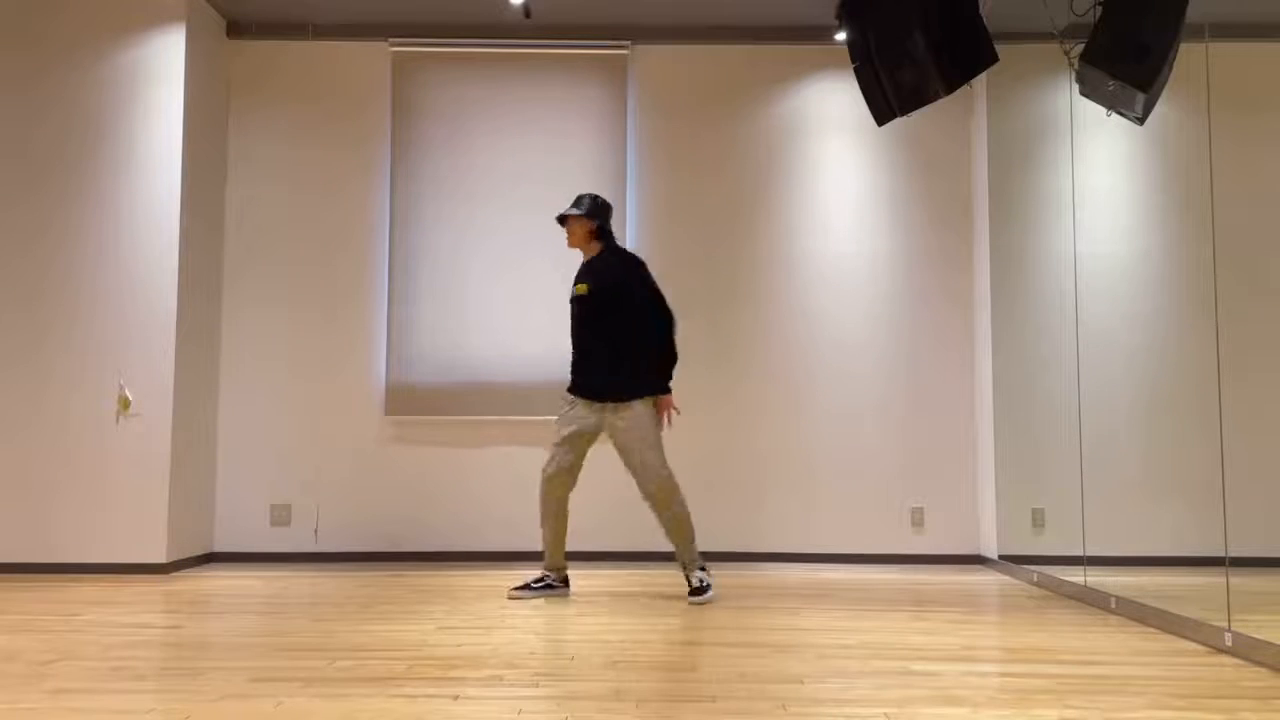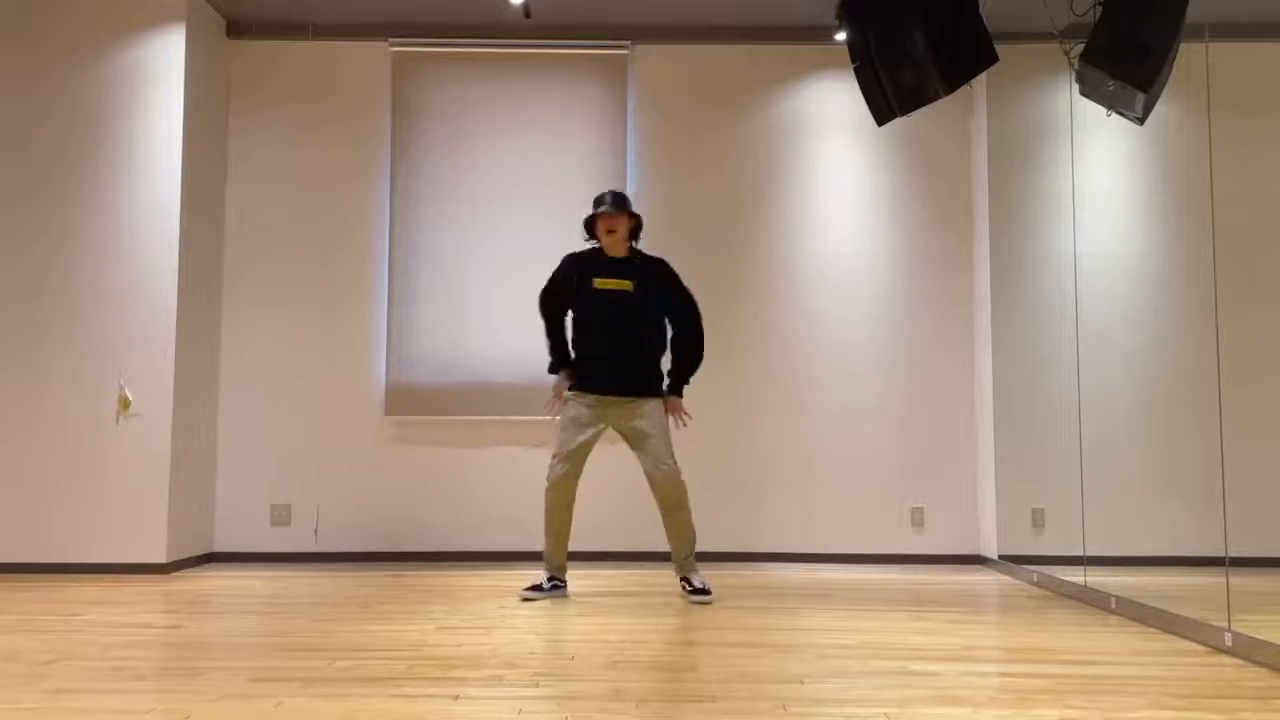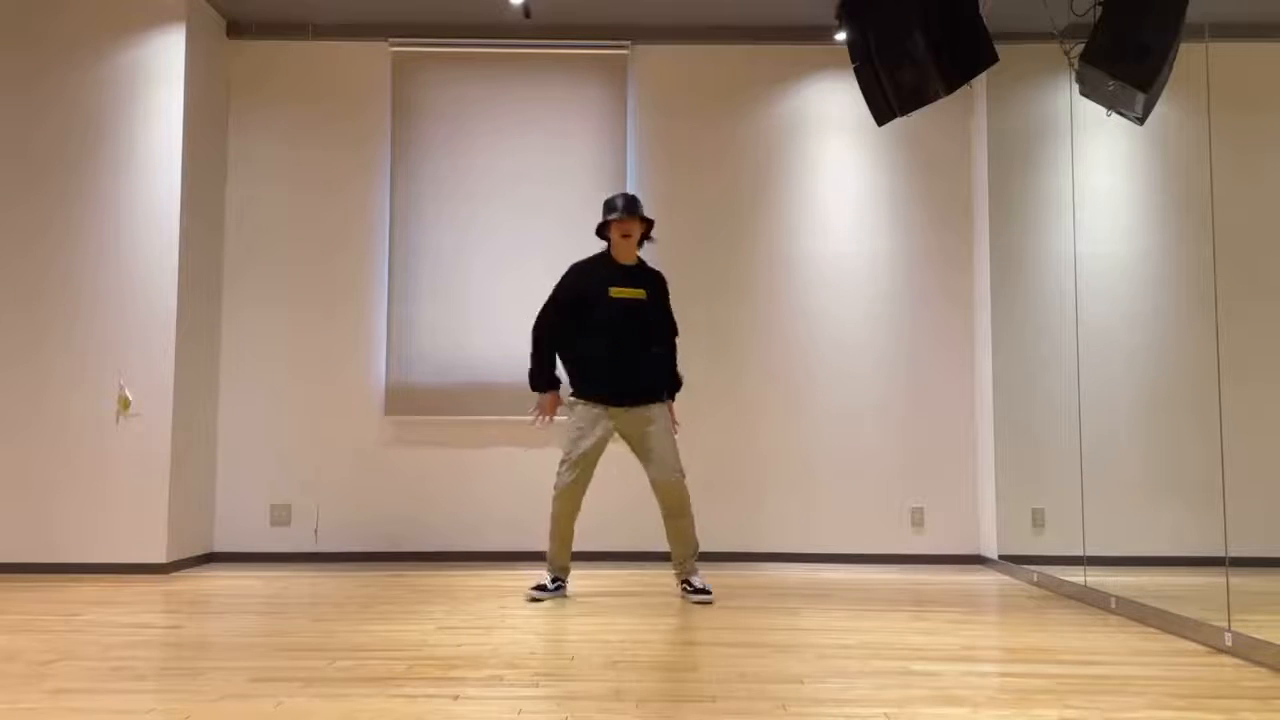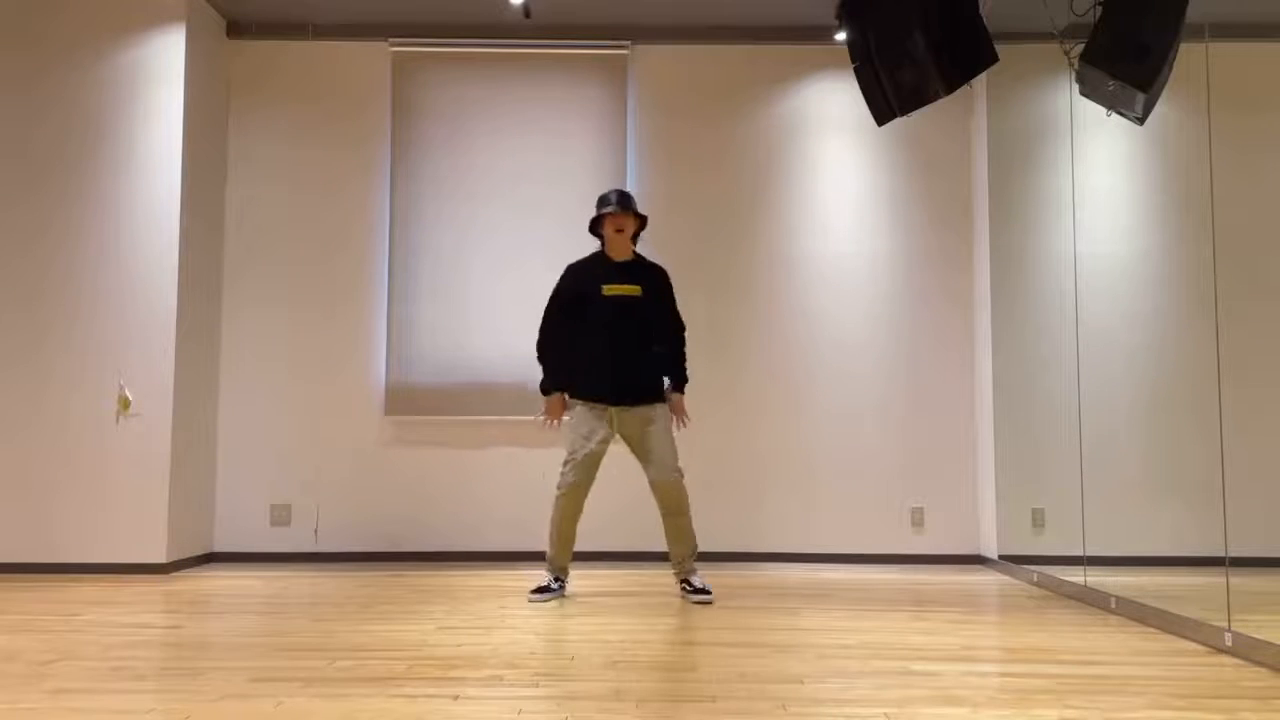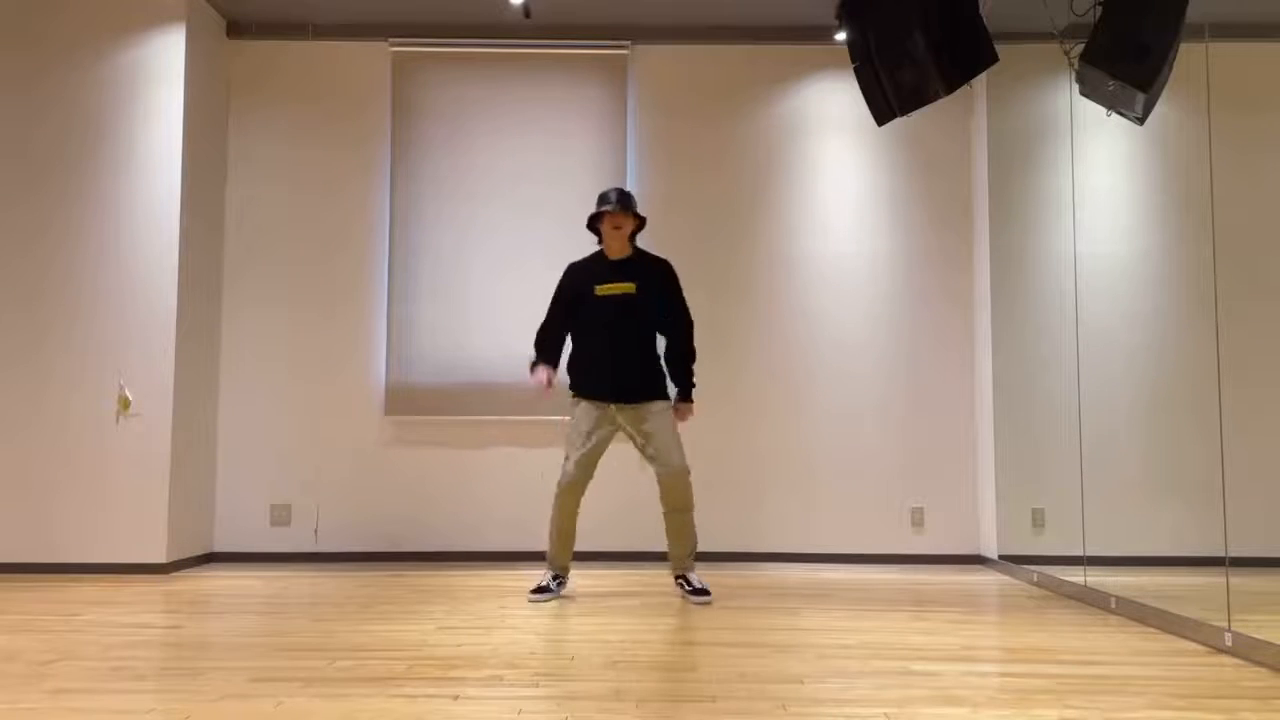
dt=0.1s
person 1, frame 1
left shoulder: (623, 266)
right shoulder: (587, 272)
left elbow: (658, 322)
left wrist: (660, 386)
left hip: (629, 398)
right hip: (584, 396)
left knee: (656, 479)
right knee: (554, 477)
left ankle: (694, 568)
right ankle: (554, 573)
person 1, frame 2
left shoulder: (657, 272)
right shoulder: (577, 266)
left elbow: (689, 327)
right elbow: (552, 311)
left wrist: (676, 387)
right wrist: (562, 367)
left hip: (642, 397)
right hip: (586, 395)
left knee: (667, 477)
right knee: (560, 479)
left ankle: (688, 571)
right ankle: (554, 573)
person 1, frame 3
left shoulder: (654, 281)
right shoulder: (584, 275)
left elbow: (665, 339)
right elbow: (546, 328)
left wrist: (669, 393)
right wrist: (545, 385)
left hip: (646, 402)
right hip: (591, 401)
left knee: (671, 482)
right knee: (569, 485)
left ankle: (688, 573)
right ankle: (557, 574)
person 1, frame 4
left shoulder: (654, 275)
right shoulder: (579, 274)
left elbow: (672, 333)
right elbow: (552, 330)
left wrist: (676, 389)
right wrist: (552, 389)
left hip: (645, 400)
right hip: (589, 400)
left knee: (669, 482)
right knee: (572, 485)
left ankle: (686, 571)
right ankle: (556, 574)
person 1, frame 5
left shoulder: (657, 271)
right shoulder: (580, 274)
left elbow: (680, 333)
right elbow: (554, 326)
left wrist: (684, 390)
right wrist: (544, 363)
left hip: (648, 398)
right hip: (592, 398)
left knee: (676, 477)
right knee: (571, 481)
left ankle: (684, 571)
right ankle: (556, 572)
